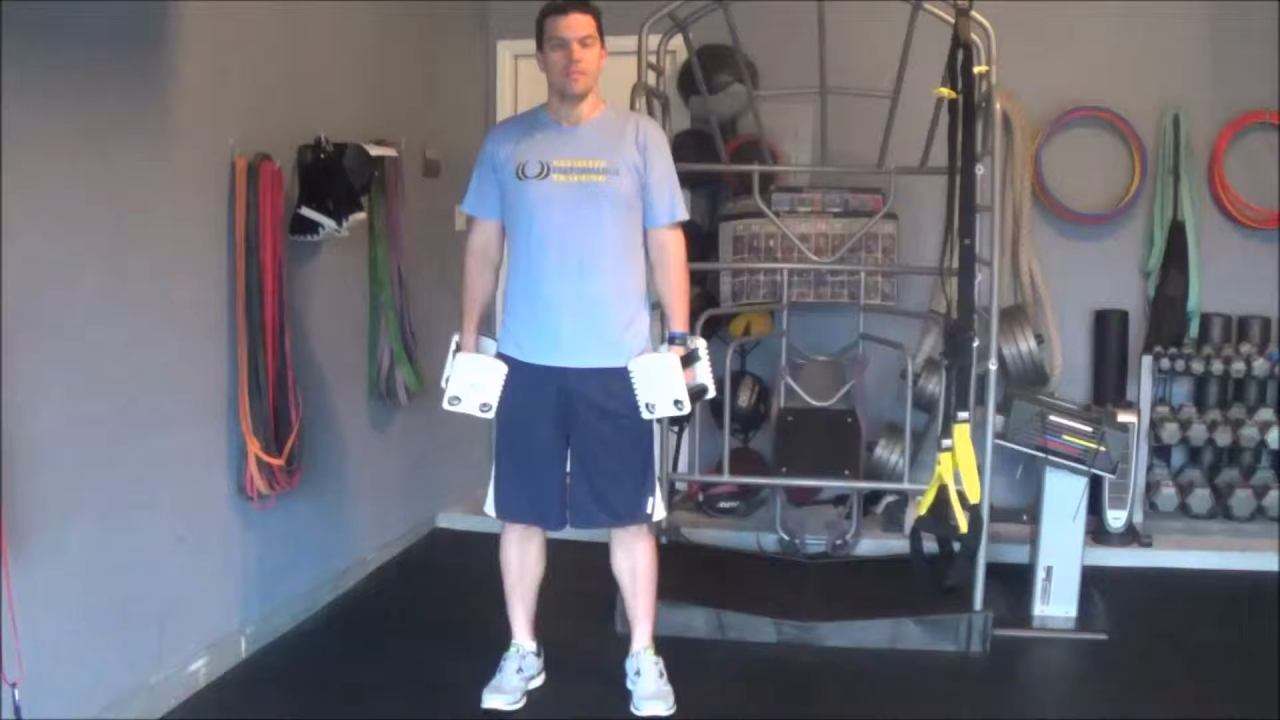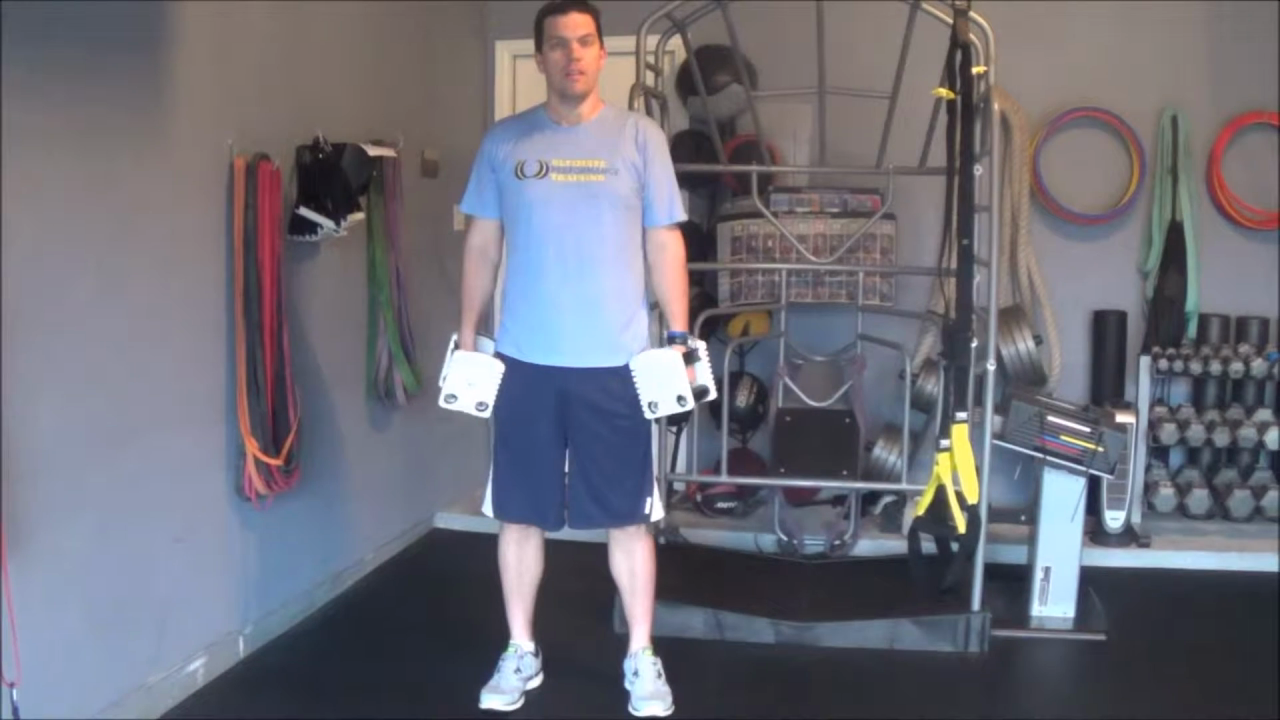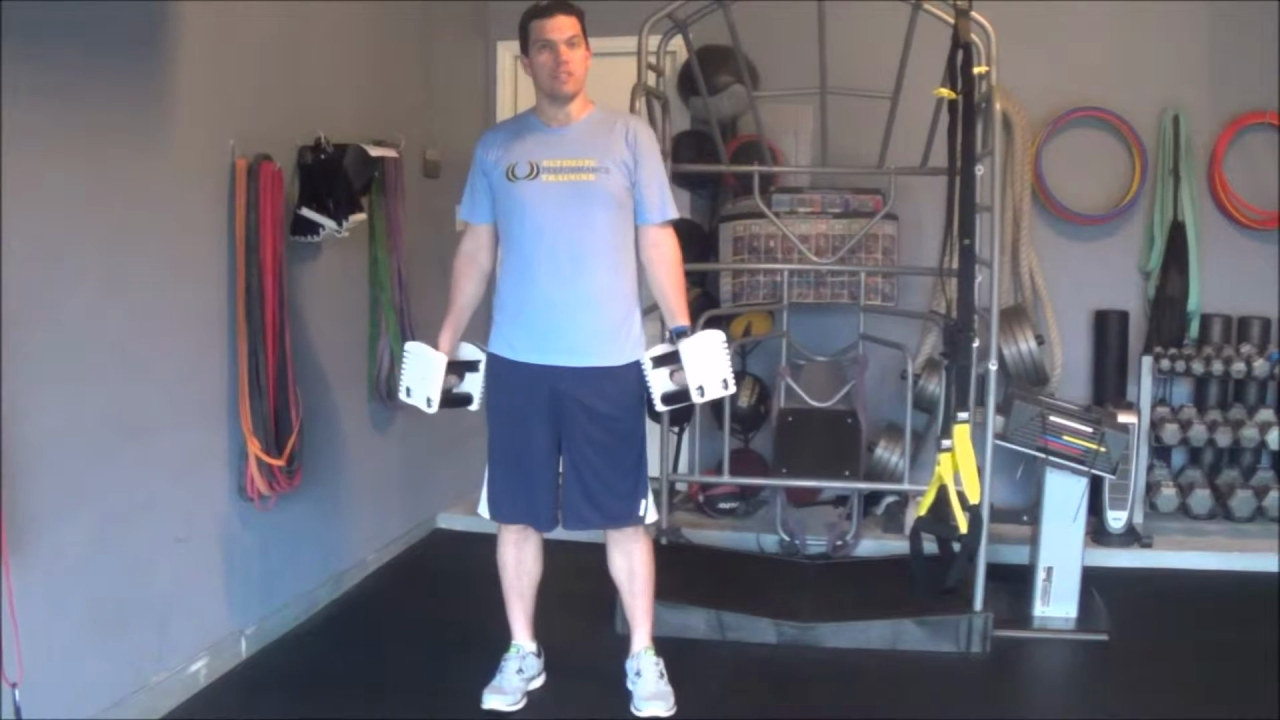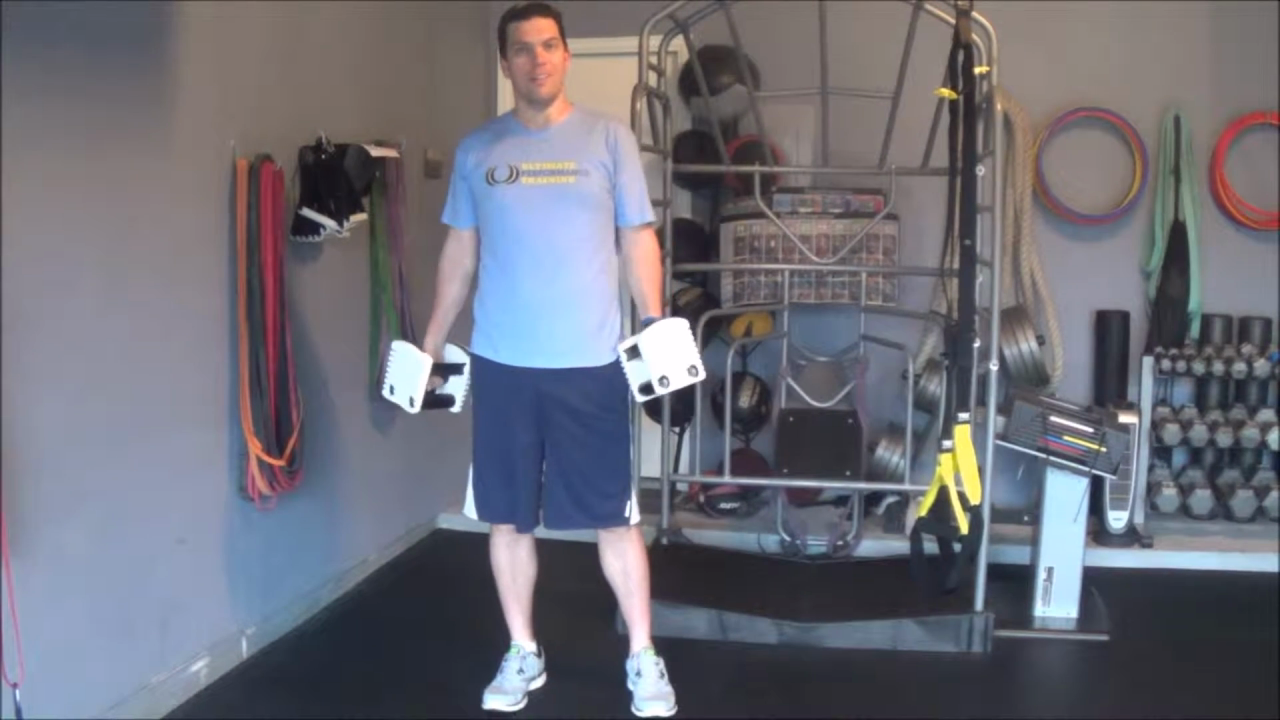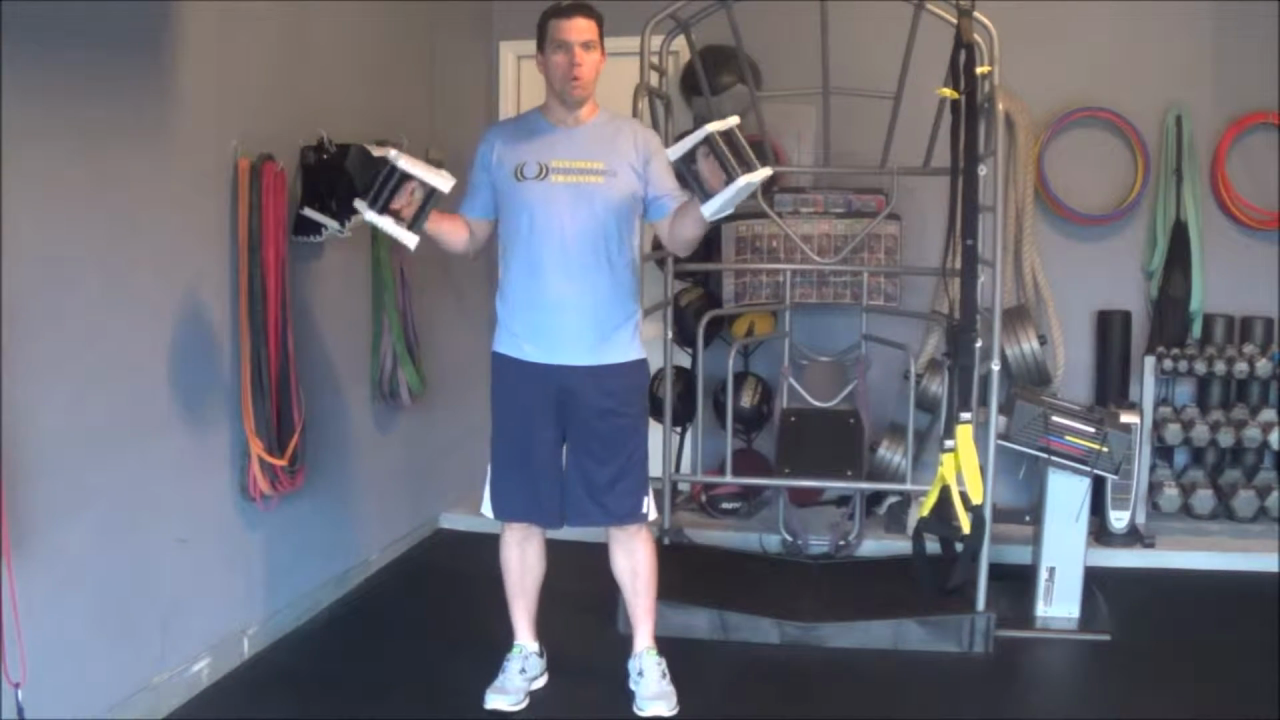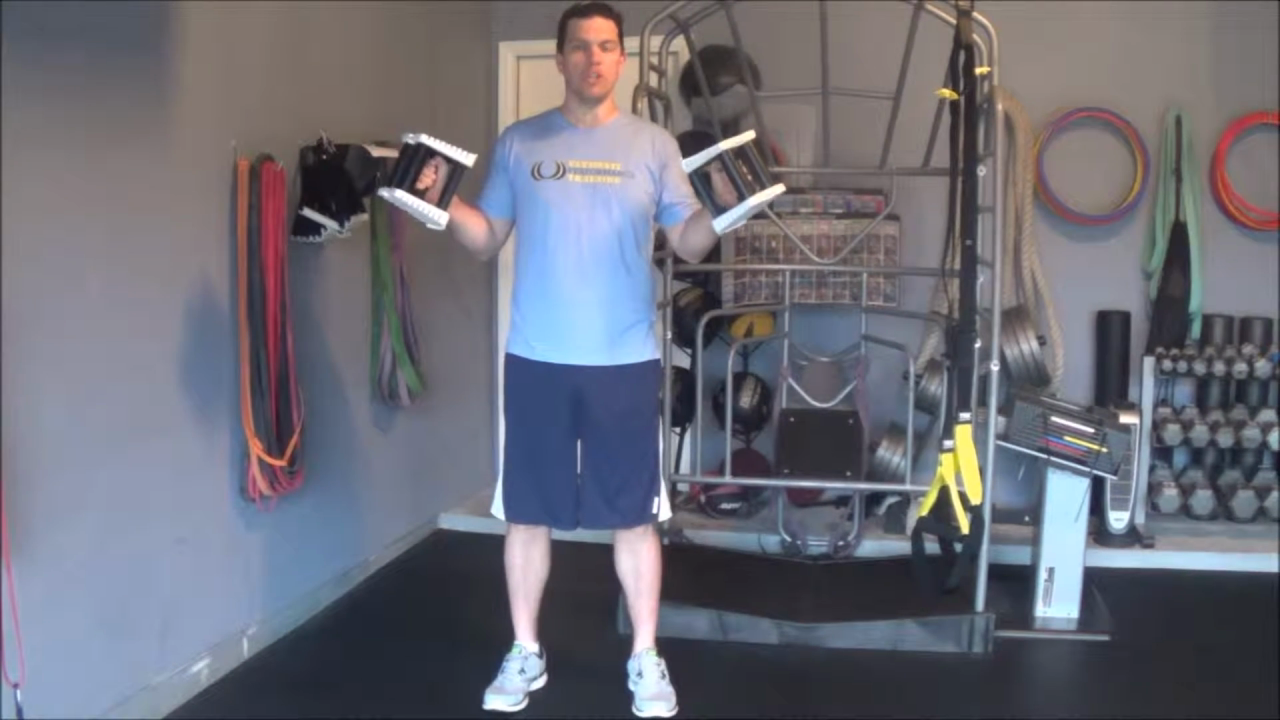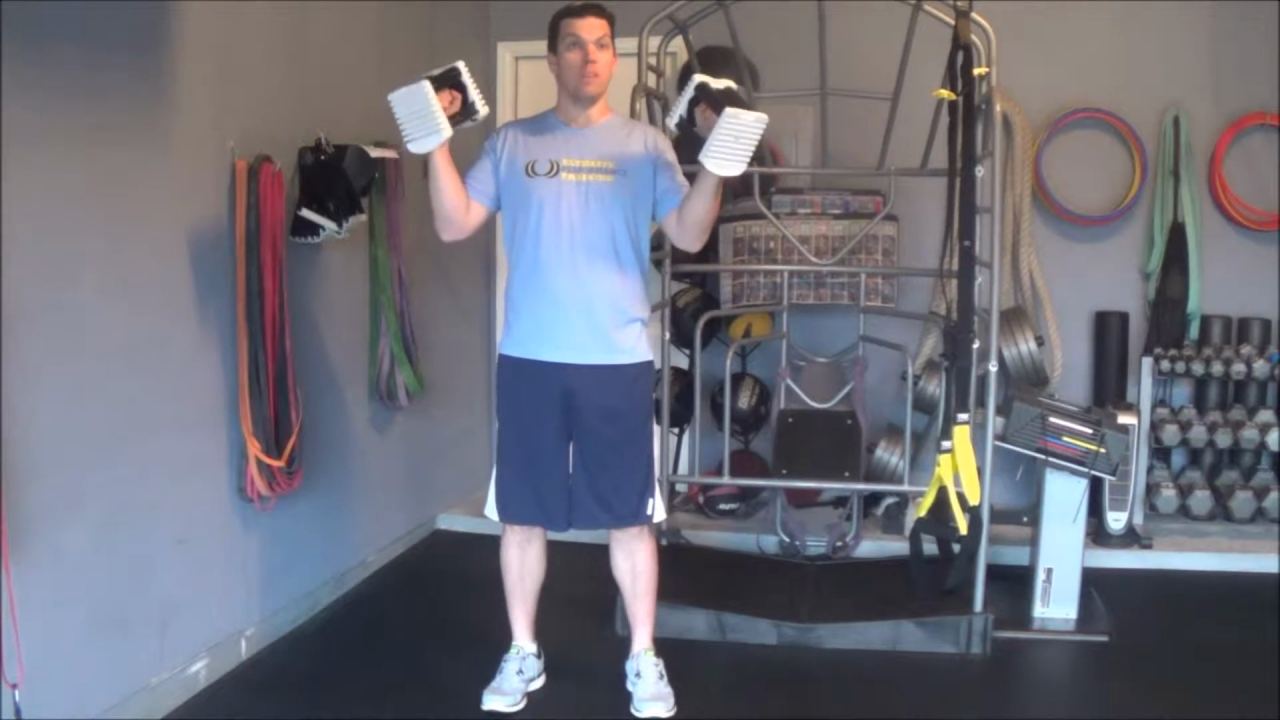
dt=0.7s
person 1, frame 1
left shoulder: (639, 136)
right shoulder: (505, 142)
left elbow: (666, 242)
right elbow: (483, 243)
left wrist: (679, 339)
right wrist: (468, 337)
left hip: (617, 361)
right hip: (525, 359)
left knee: (629, 515)
right knee: (520, 512)
left ankle: (643, 657)
right ankle: (522, 652)
person 1, frame 2
left shoulder: (639, 136)
right shoulder: (504, 140)
left elbow: (664, 242)
right elbow: (482, 242)
left wrist: (678, 338)
right wrist: (466, 337)
left hip: (616, 363)
right hip: (524, 361)
left knee: (627, 516)
right knee: (518, 513)
left ankle: (641, 657)
right ankle: (520, 652)
person 1, frame 3
left shoulder: (629, 136)
right shoulder: (496, 146)
left elbow: (657, 239)
right elbow: (476, 248)
left wrist: (682, 331)
right wrist: (445, 339)
left hip: (609, 362)
right hip: (517, 361)
left knee: (623, 516)
right knee: (515, 515)
left ankle: (642, 657)
right ankle: (522, 652)
person 1, frame 4
left shoulder: (609, 138)
right shoulder: (476, 149)
left elbow: (637, 239)
right elbow: (460, 252)
left wrist: (655, 325)
right wrist: (430, 342)
left hip: (591, 364)
right hip: (501, 363)
left knee: (612, 515)
right knee: (506, 516)
left ankle: (643, 657)
right ankle: (522, 654)
person 1, frame 5
left shoulder: (636, 140)
right shoulder: (501, 143)
left elbow: (676, 238)
right elbow: (471, 236)
right wrist: (419, 216)
left hip: (612, 359)
right hip: (524, 358)
left knee: (626, 513)
right knee: (520, 511)
left ankle: (646, 657)
right ankle: (526, 653)
person 1, frame 6
left shoulder: (653, 144)
right shoulder: (519, 143)
left elbow: (687, 244)
right elbow: (486, 239)
left wrist: (722, 211)
right wrist: (439, 202)
left hip: (625, 361)
right hip: (537, 359)
left knee: (634, 515)
right knee: (526, 512)
left ankle: (645, 658)
right ankle: (525, 653)
person 1, frame 7
left shoulder: (646, 143)
right shoulder: (511, 142)
left elbow: (690, 235)
right elbow: (453, 225)
right wrist: (435, 143)
left hip: (618, 361)
right hip: (530, 358)
left knee: (630, 516)
right knee: (522, 513)
left ankle: (644, 659)
right ankle: (523, 654)
